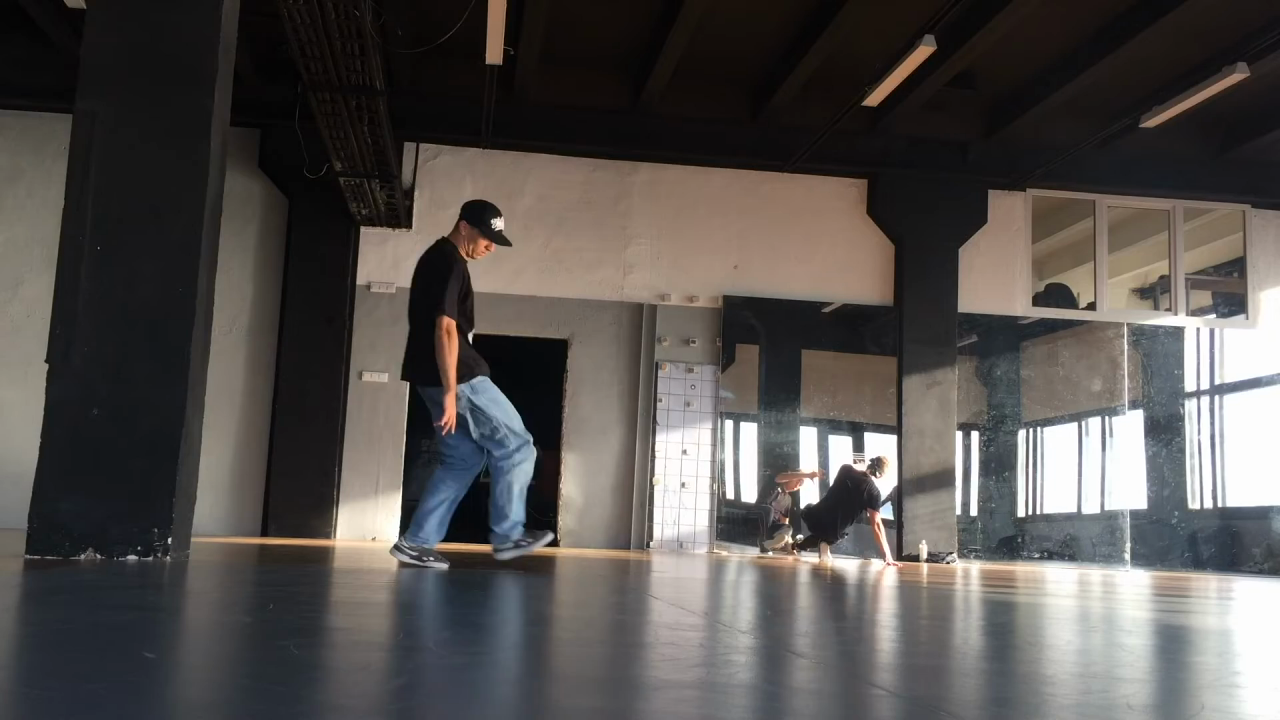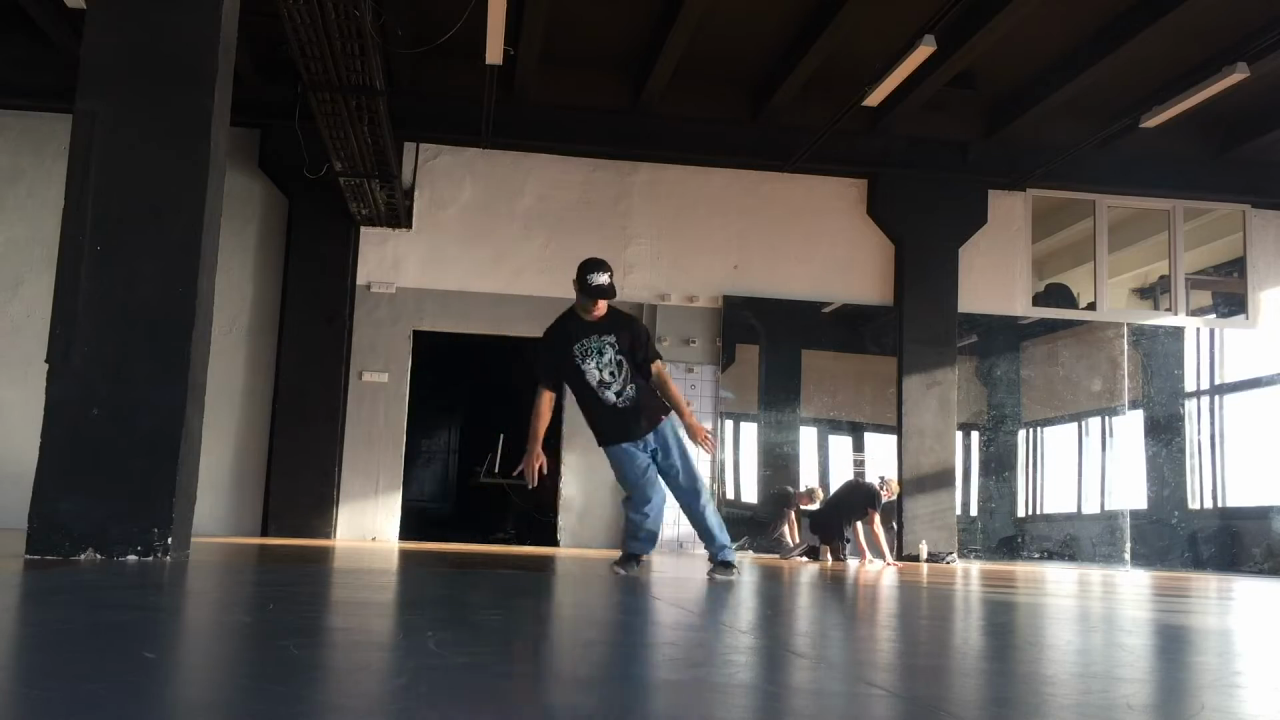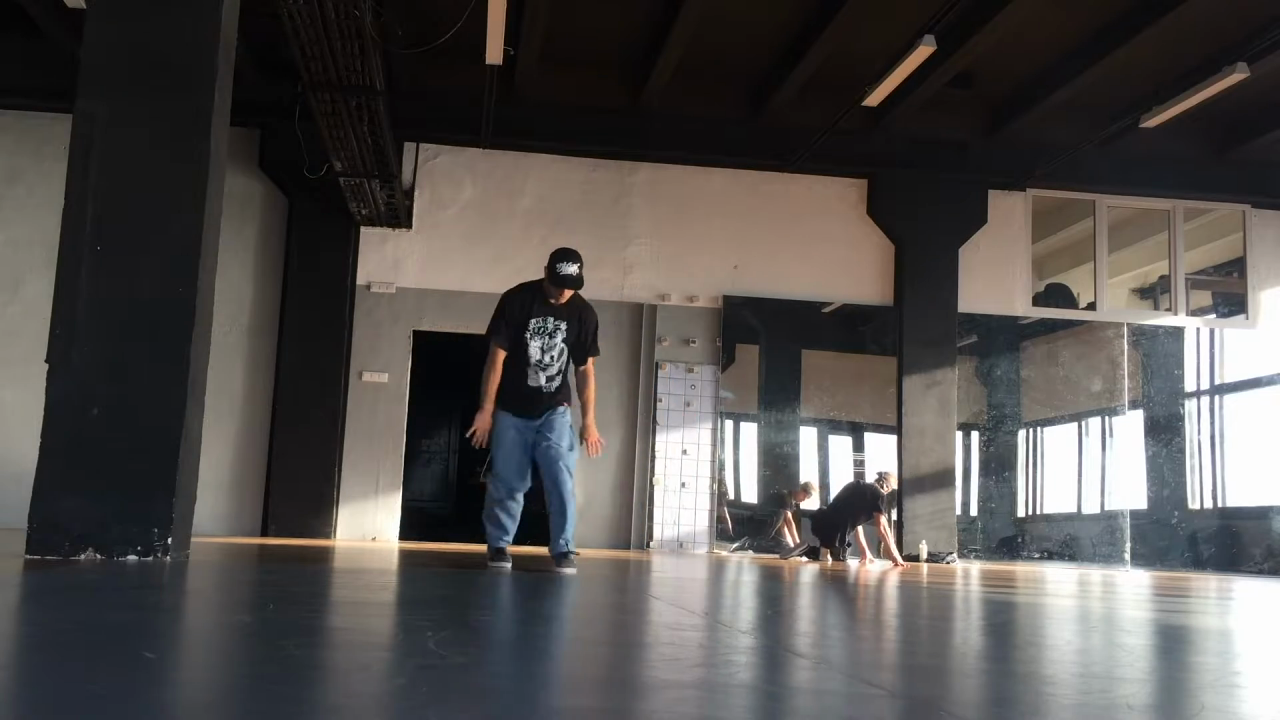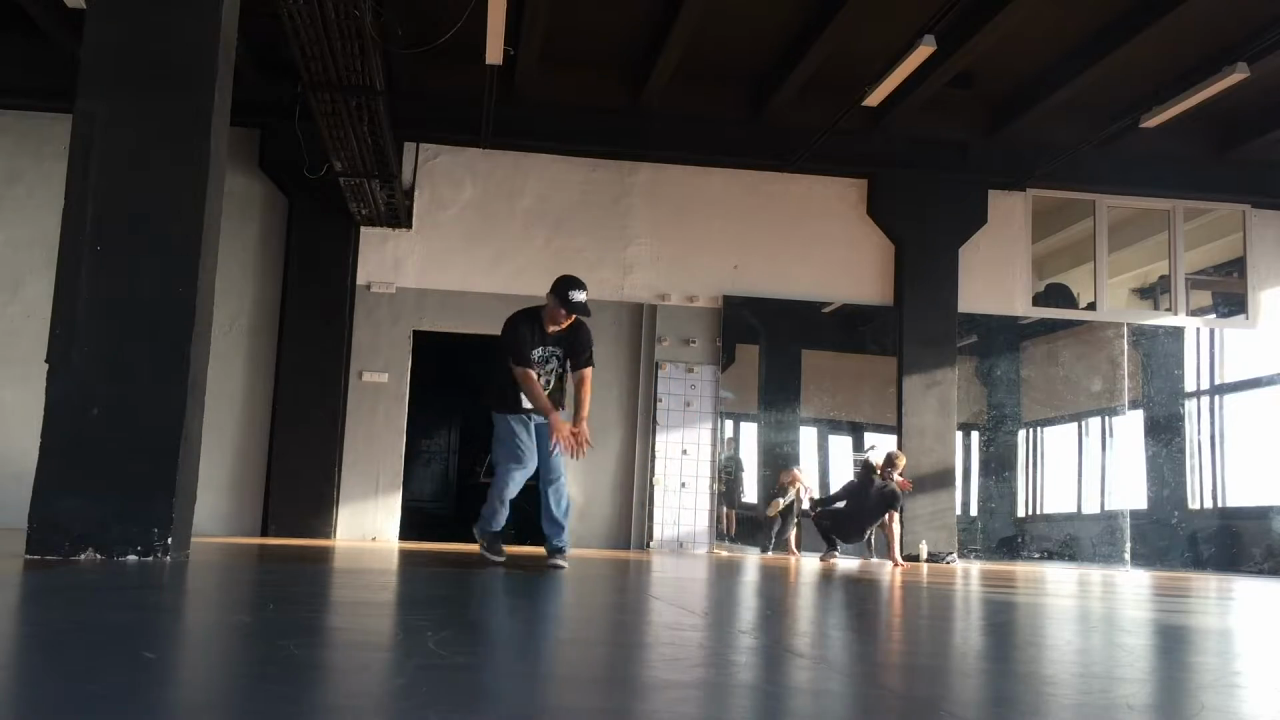
dt=0.7s
person 1, frame 1
left shoulder: (438, 257)
right shoulder: (448, 265)
right elbow: (445, 329)
right wrist: (451, 392)
left hip: (432, 378)
right hip: (459, 377)
left knee: (462, 459)
right knee: (516, 446)
left ankle: (417, 543)
right ankle: (508, 536)
person 1, frame 2
left shoulder: (628, 324)
right shoulder: (559, 335)
left elbow: (658, 373)
right elbow: (546, 394)
left wrist: (688, 419)
right wrist: (534, 447)
left hip: (658, 421)
right hip: (619, 436)
left knee: (691, 487)
right knee: (648, 498)
left ankle: (723, 555)
right ankle: (635, 552)
person 1, frame 3
left shoulder: (584, 314)
right shoulder: (516, 301)
left elbow: (586, 370)
right elbow: (497, 358)
left wrist: (589, 420)
right wrist: (487, 411)
left hip: (554, 409)
right hip: (510, 409)
left knee: (558, 470)
right knee: (509, 480)
left ankle: (562, 548)
right ankle: (499, 543)
person 1, frame 4
left shoulder: (579, 332)
right shoulder: (519, 325)
left elbow: (583, 379)
right elbow: (526, 377)
left wrist: (580, 422)
right wrist: (555, 418)
left hip: (547, 415)
right hip: (513, 412)
left knee: (553, 476)
right knee: (521, 465)
left ankle: (556, 545)
right ankle: (489, 527)
